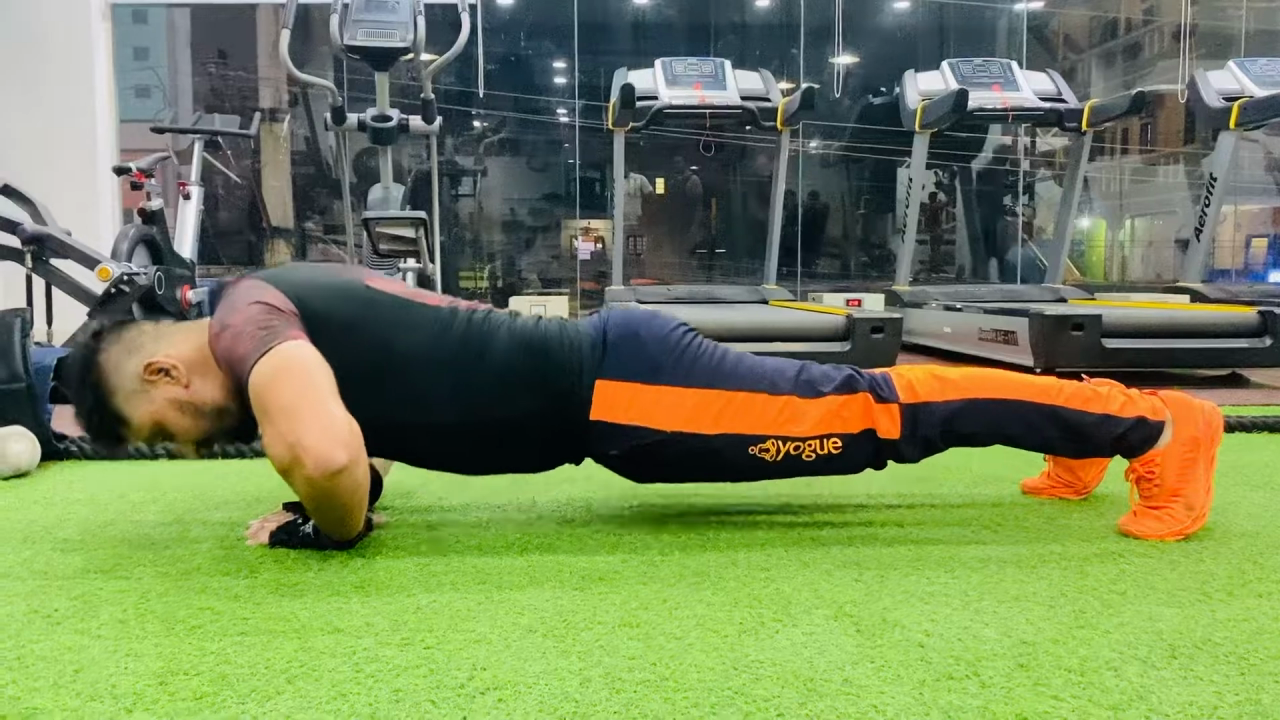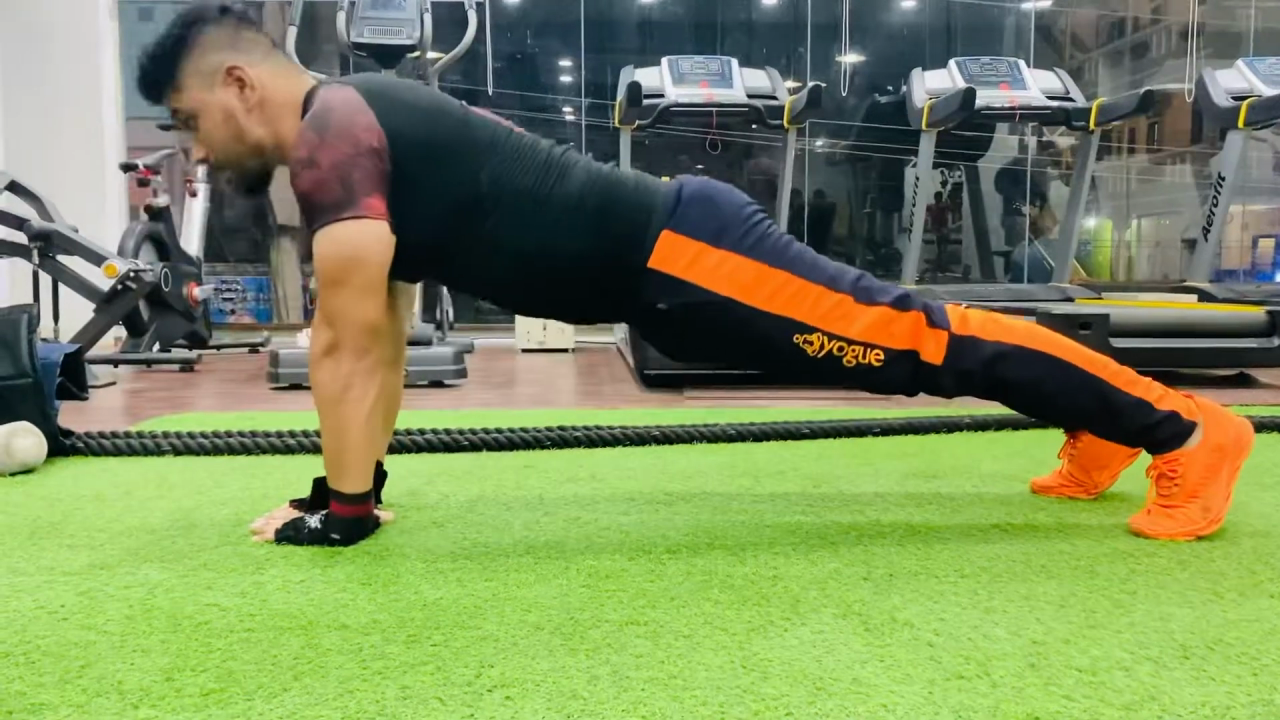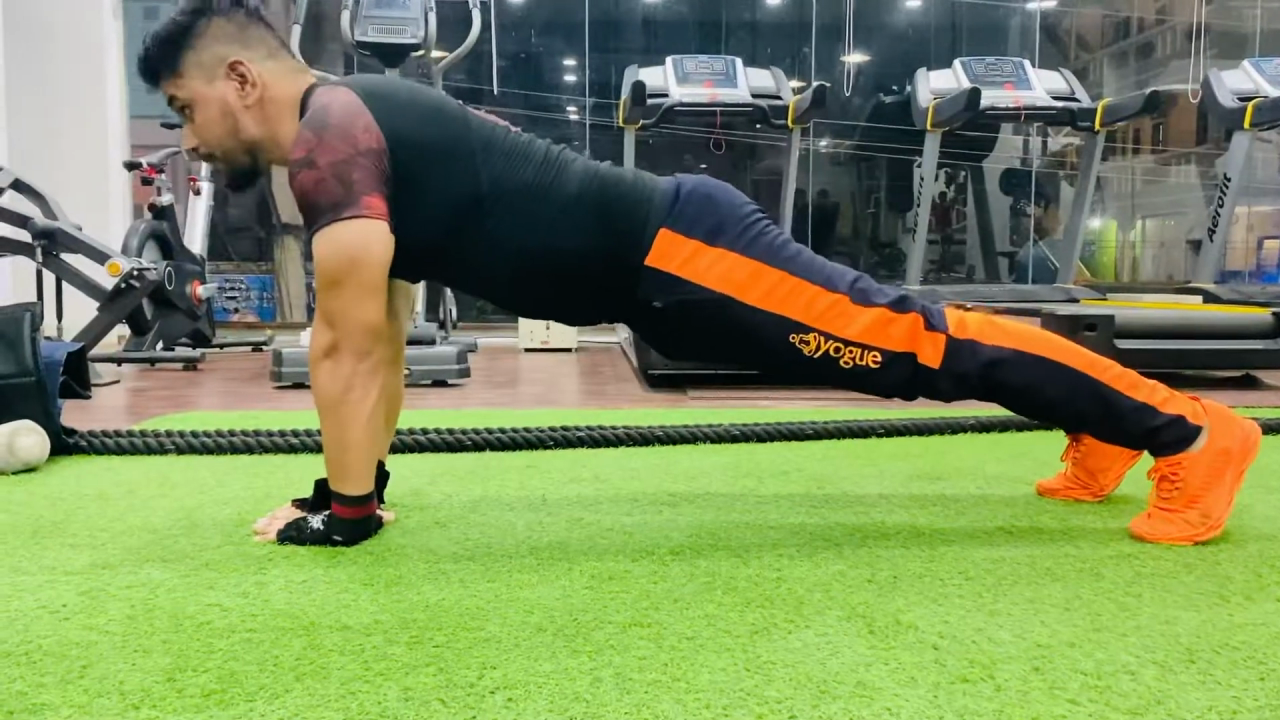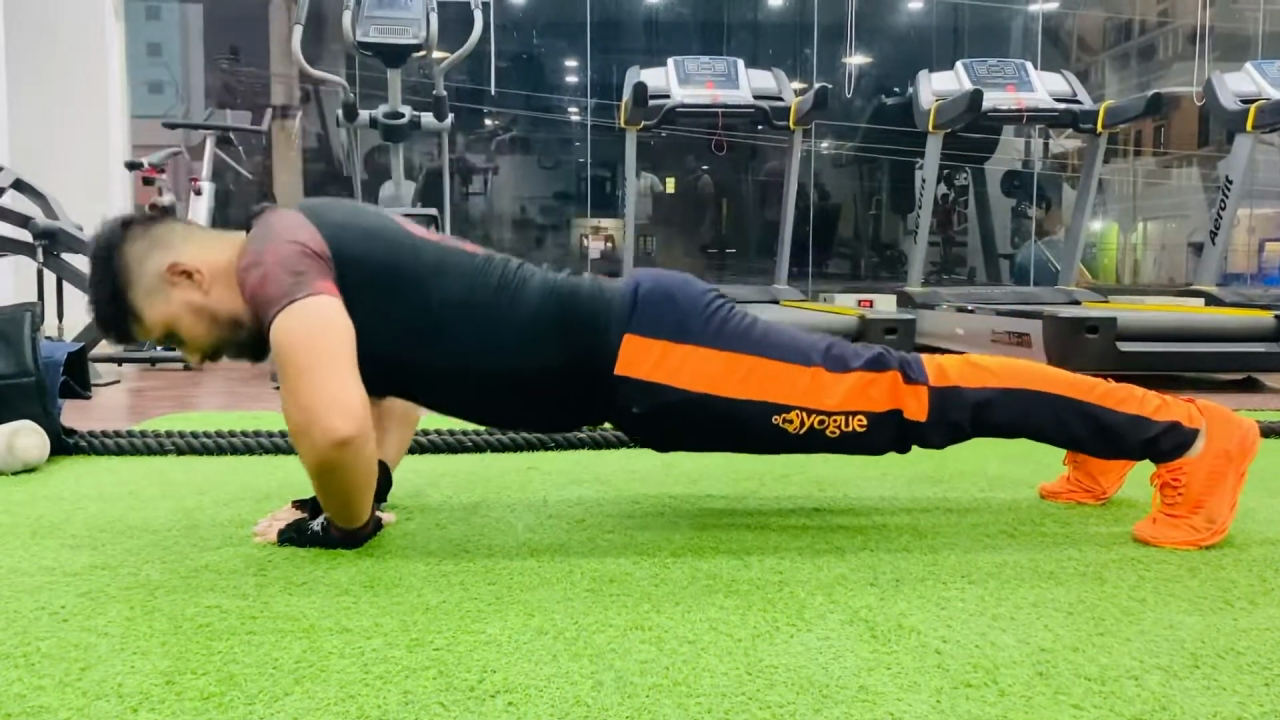
dt=0.5s
person 1, frame 1
left shoulder: (240, 323)
right shoulder: (283, 305)
left elbow: (325, 451)
left wrist: (334, 525)
right wrist: (346, 486)
left hip: (607, 393)
right hip: (602, 365)
left knee: (873, 416)
right knee: (840, 405)
left ankle: (1153, 425)
right ankle: (1079, 408)
person 1, frame 2
left shoulder: (329, 135)
right shoulder: (352, 127)
left elbow: (348, 343)
right elbow: (385, 333)
left wrist: (341, 509)
right wrist: (361, 474)
left hip: (677, 255)
right hip: (663, 262)
left knee: (913, 341)
right knee: (900, 342)
left ankle: (1184, 431)
right ankle: (1100, 433)
person 1, frame 3
left shoulder: (328, 134)
right shoulder: (351, 128)
left elbow: (347, 345)
right elbow: (379, 334)
left wrist: (347, 508)
right wrist: (362, 471)
left hip: (672, 254)
right hip: (660, 256)
left knee: (914, 345)
right knee: (900, 345)
left ankle: (1188, 435)
right ankle: (1104, 431)
person 1, frame 4
left shoulder: (273, 254)
right shoulder: (313, 245)
left elbow: (333, 423)
right elbow: (394, 361)
left wrist: (341, 519)
right wrist: (370, 473)
left hip: (636, 355)
right hip: (625, 333)
left knee: (894, 396)
right knee: (865, 390)
left ankle: (1185, 432)
right ankle: (1101, 438)
